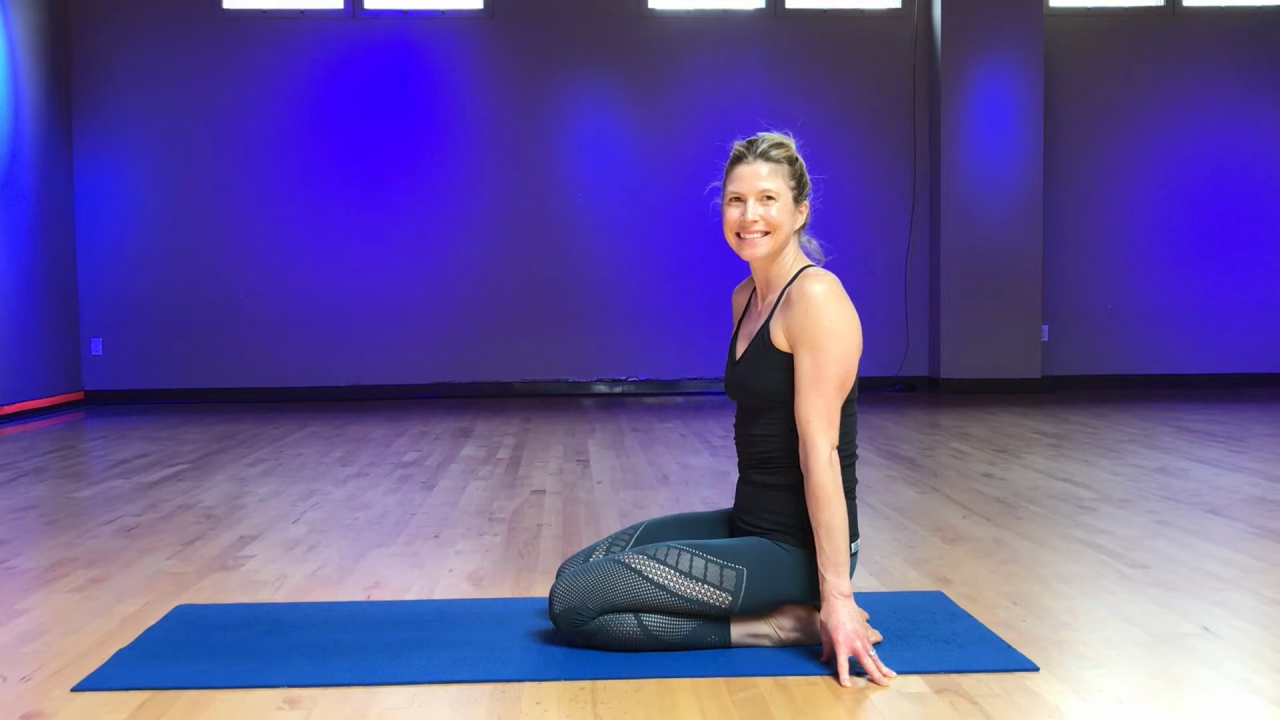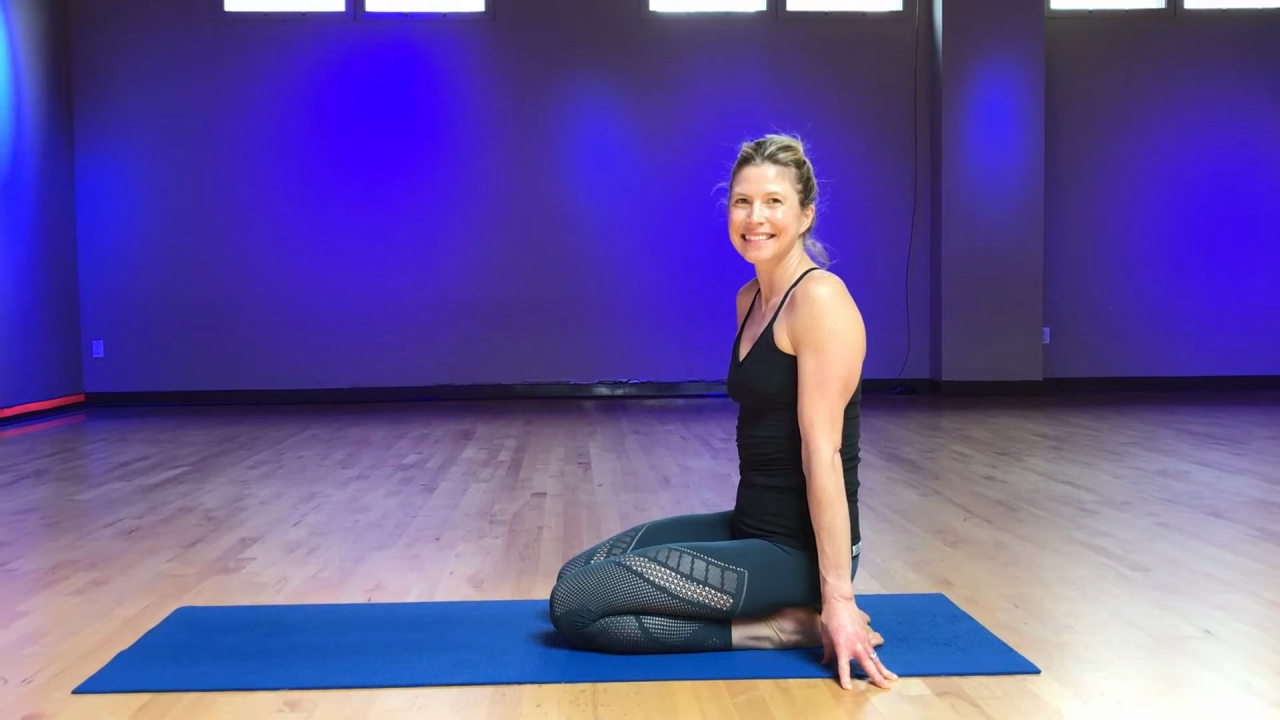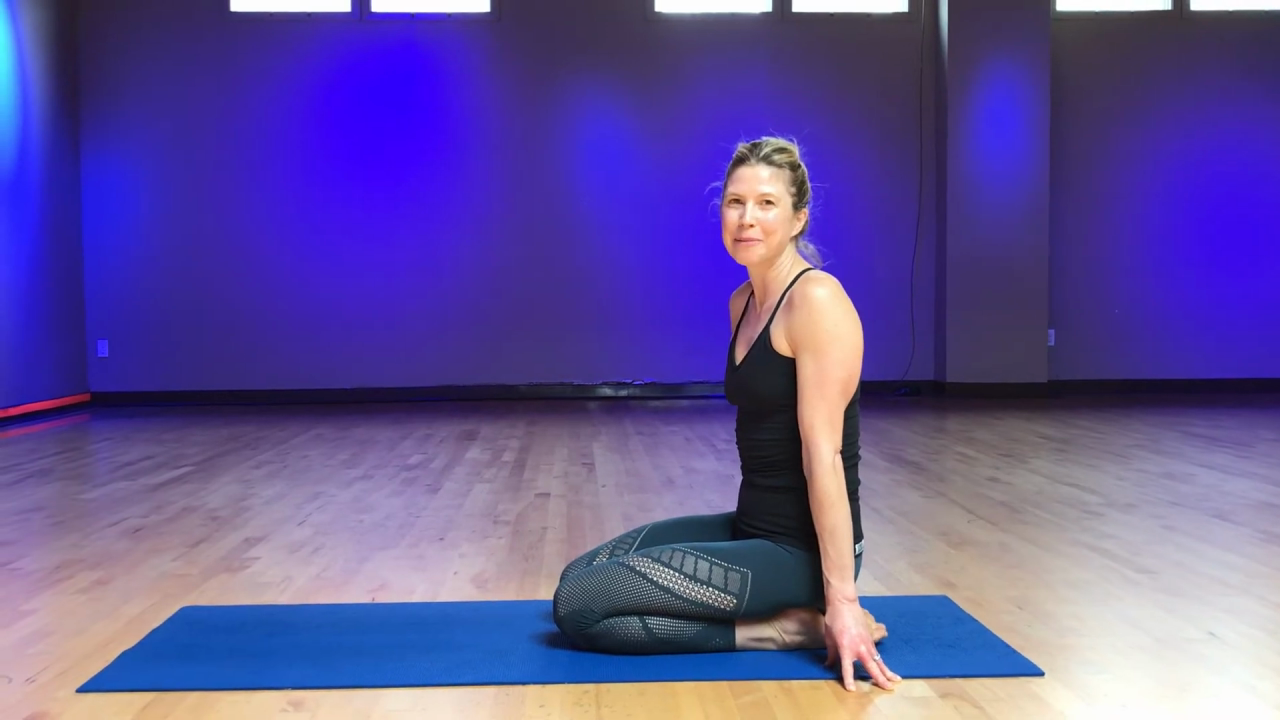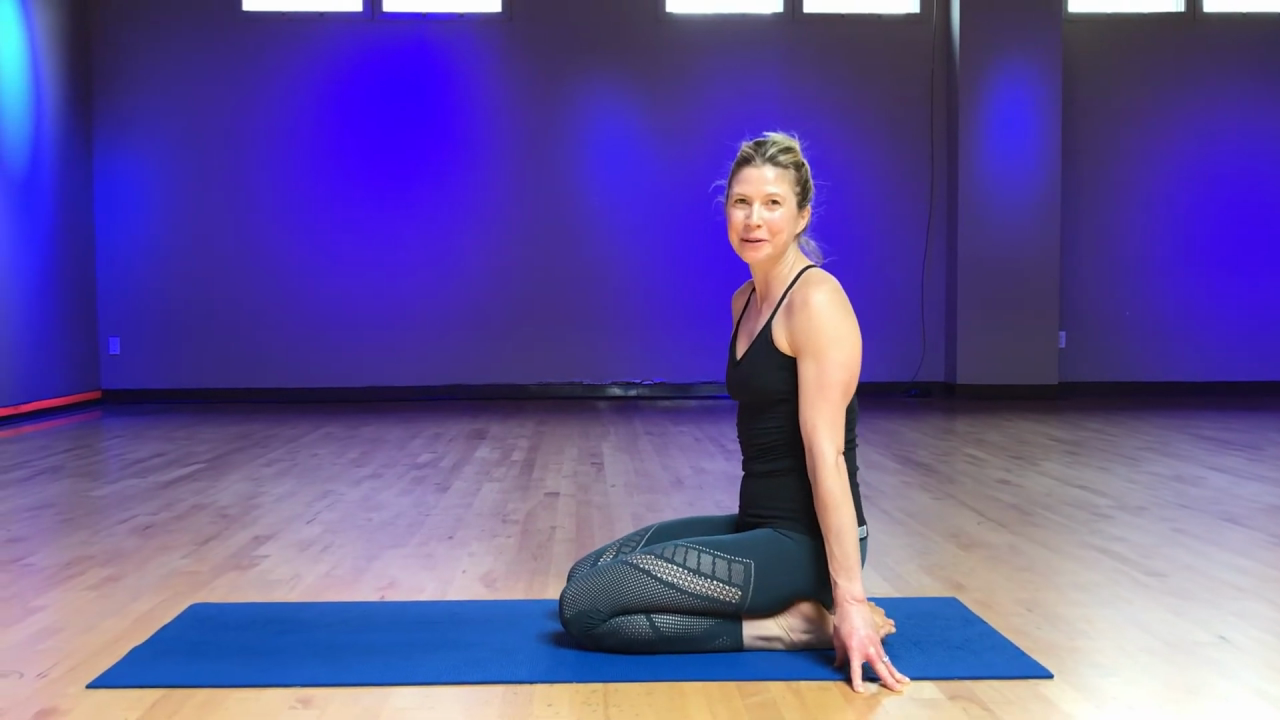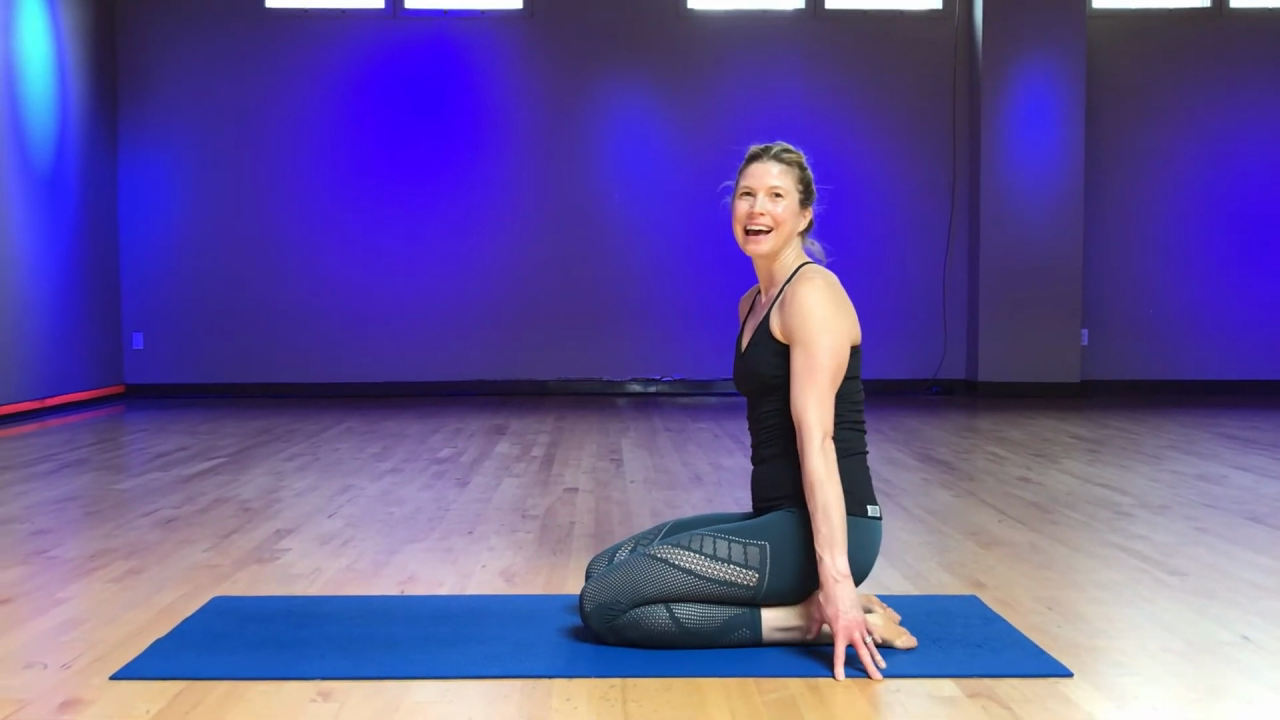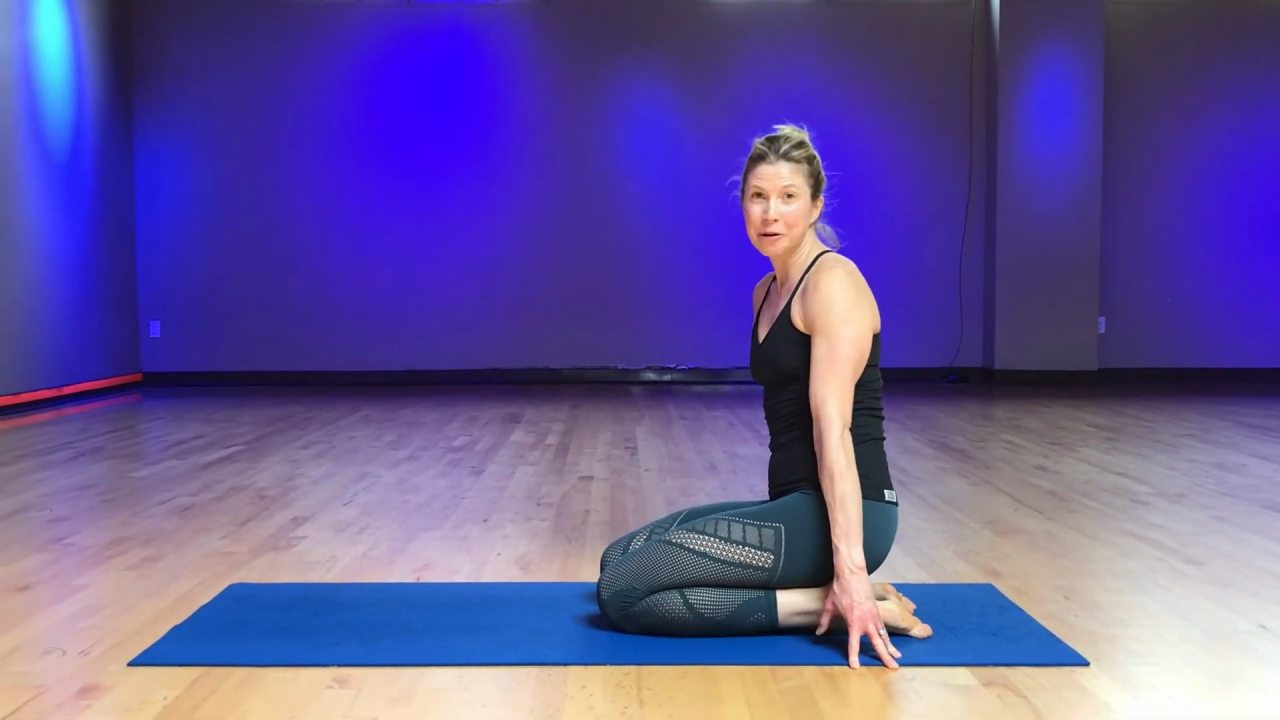
dt=0.7s
person 1, frame 1
left shoulder: (814, 296)
right shoulder: (745, 297)
left elbow: (820, 449)
left wrist: (836, 593)
left hip: (795, 543)
right hip: (750, 523)
left knee: (574, 601)
right knee: (575, 573)
left ankle: (785, 621)
right ankle: (777, 613)
person 1, frame 2
left shoulder: (819, 299)
right shoulder: (749, 298)
left elbow: (822, 450)
left wrist: (836, 595)
left hip: (796, 547)
right hip: (751, 526)
left knee: (576, 603)
right knee: (575, 576)
left ankle: (787, 625)
right ankle: (774, 616)
person 1, frame 3
left shoulder: (816, 299)
right shoulder: (742, 301)
left elbow: (823, 453)
left wrist: (840, 598)
left hip: (798, 547)
right hip: (753, 526)
left knee: (578, 604)
right knee: (579, 576)
left ankle: (789, 625)
right ankle: (783, 614)
person 1, frame 4
left shoulder: (815, 301)
right shoulder: (744, 299)
left elbow: (827, 455)
left wrist: (848, 597)
left hip: (802, 543)
right hip: (762, 526)
left knee: (583, 607)
right knee: (584, 576)
left ankle: (788, 626)
right ankle: (785, 610)
person 1, frame 5
left shoulder: (812, 291)
right shoulder: (753, 301)
left elbow: (817, 439)
left wrist: (835, 575)
left hip: (819, 527)
right hip: (781, 518)
left knee: (604, 602)
right knee: (604, 570)
left ankle: (810, 617)
right ankle: (804, 604)
person 1, frame 6
left shoulder: (832, 282)
right shoulder: (767, 291)
left elbow: (834, 429)
left wrist: (849, 566)
left hip: (836, 513)
right hip: (800, 506)
left knee: (622, 590)
right knee: (619, 559)
left ankle: (837, 603)
right ankle: (824, 592)
